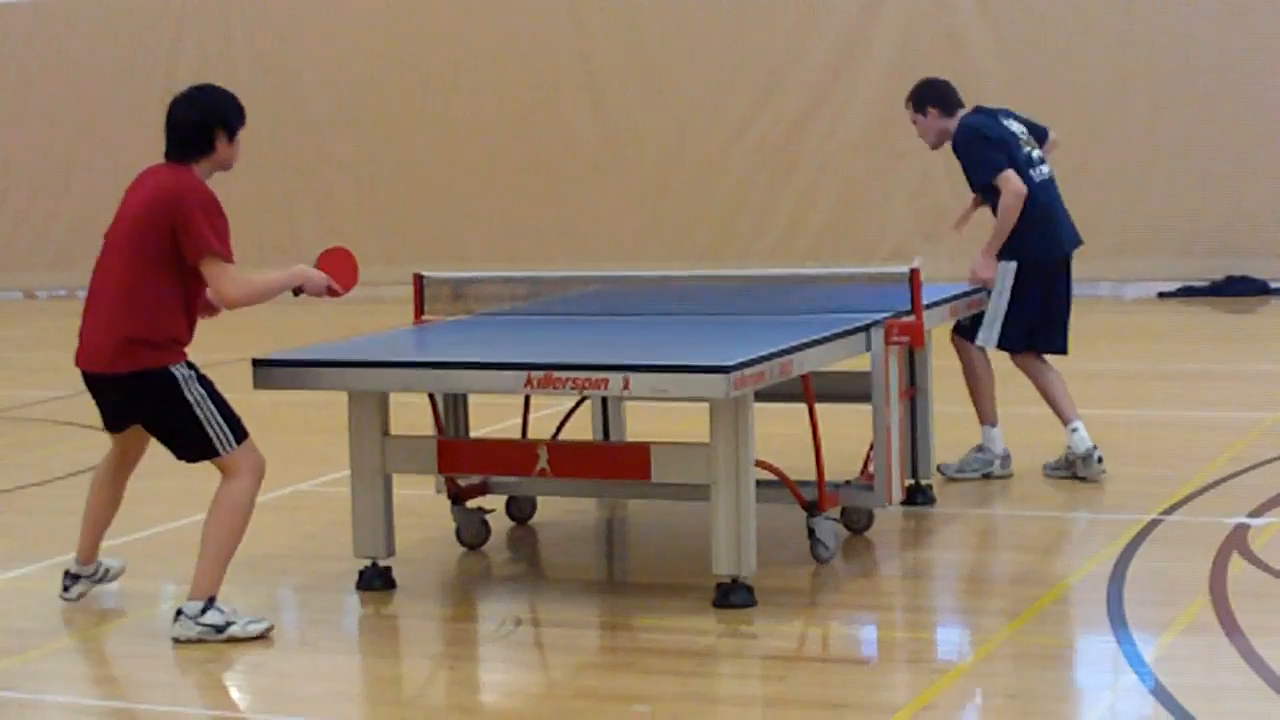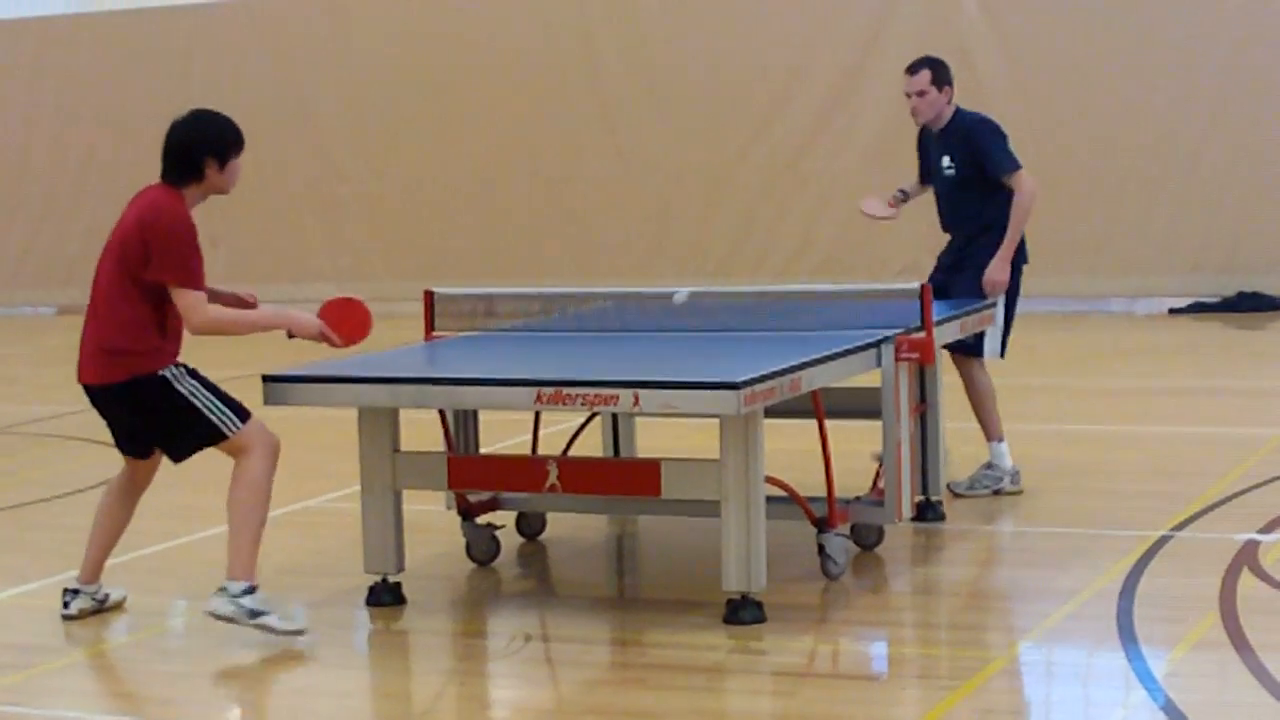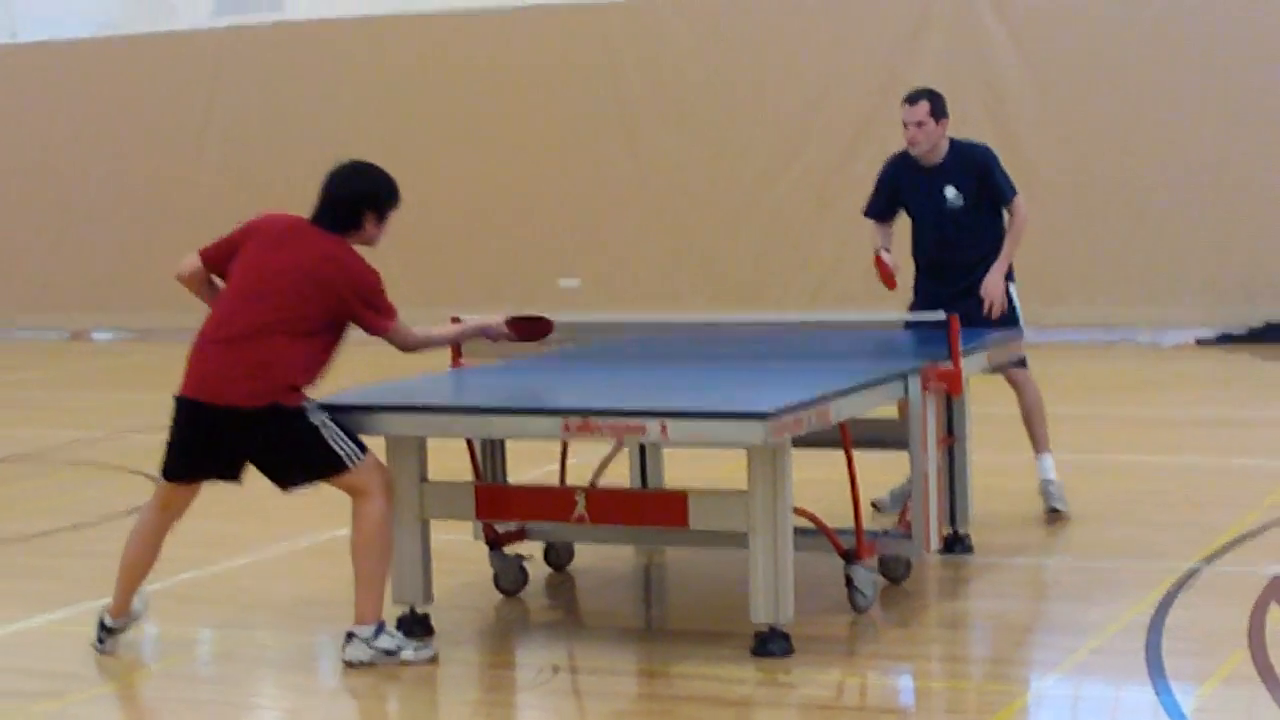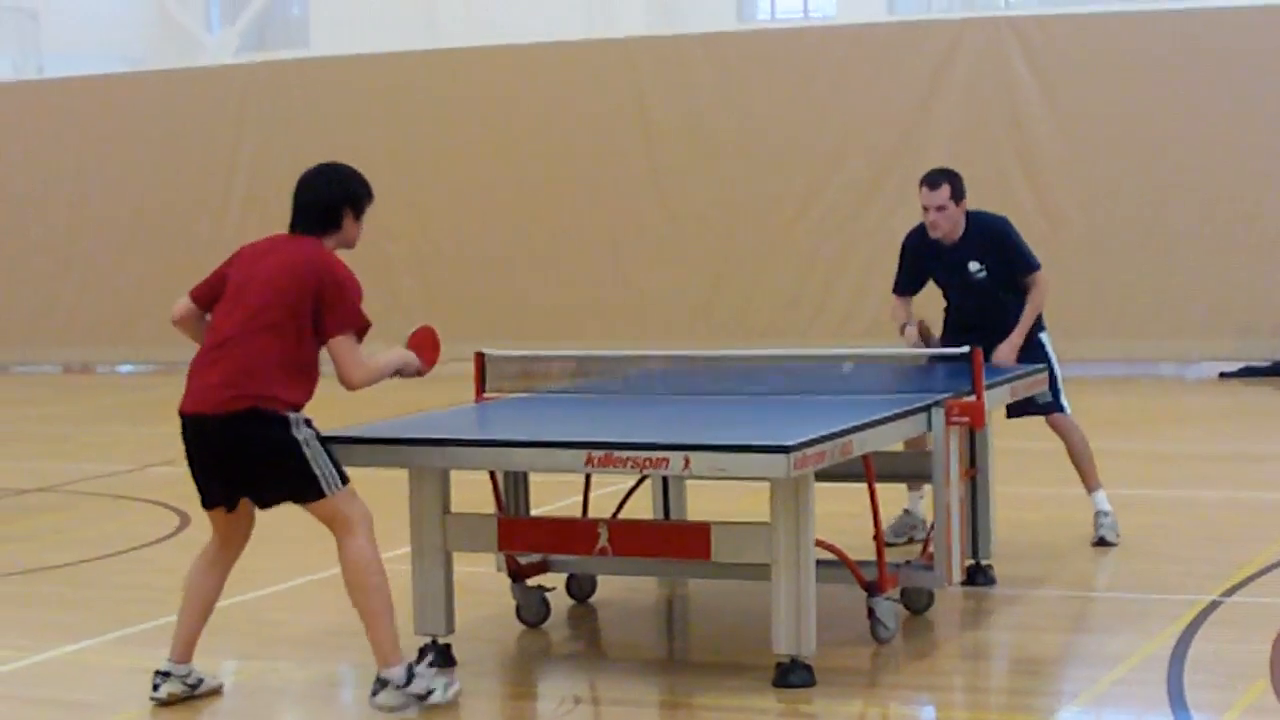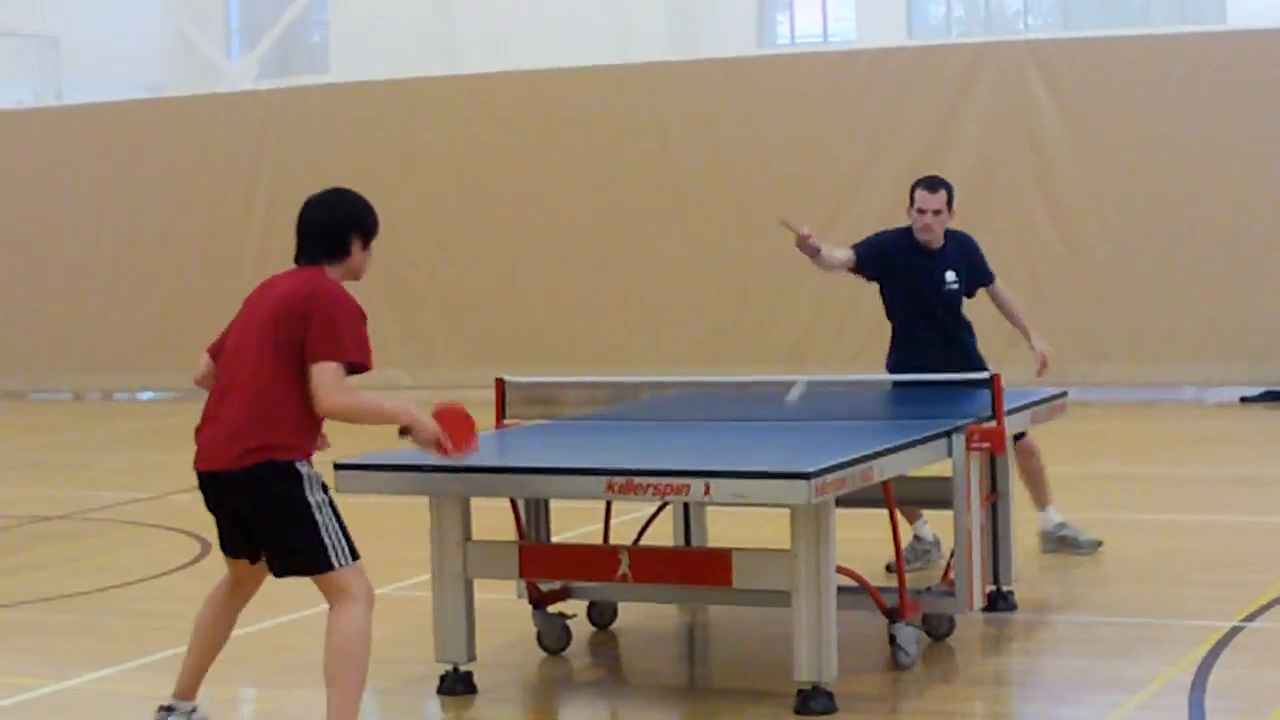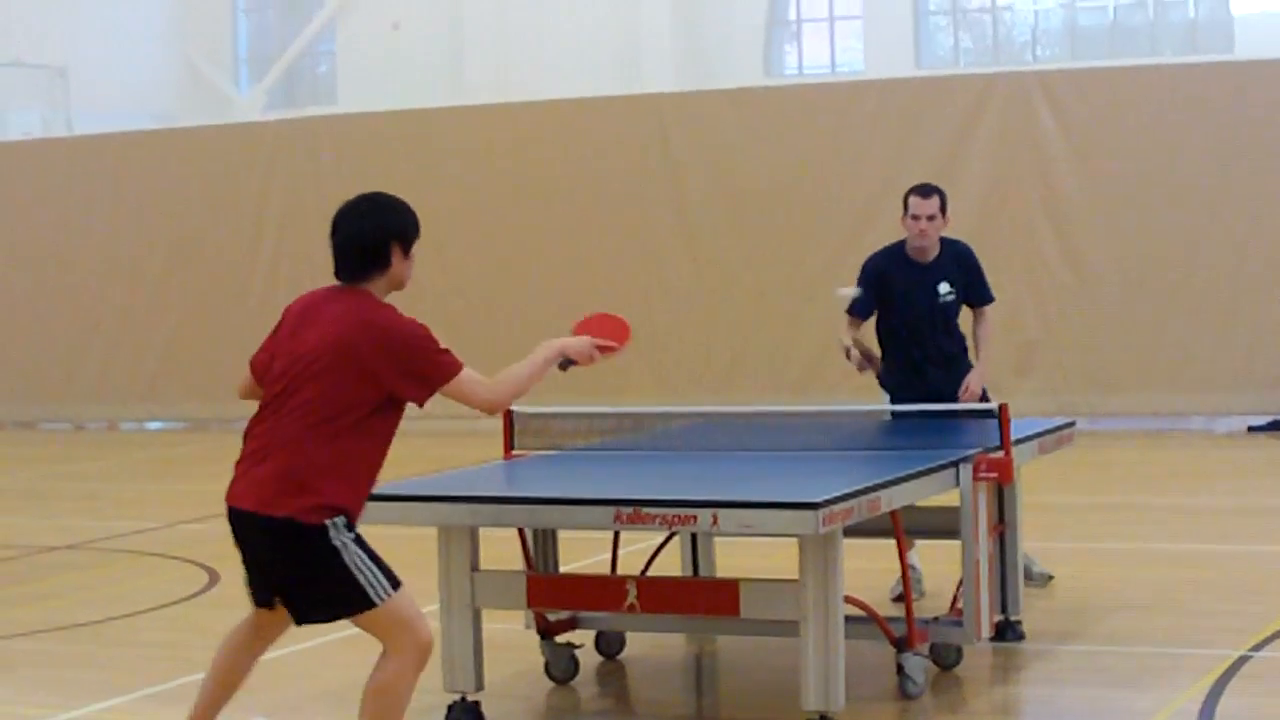
dt=0.4s
person 1, frame 1
left shoulder: (147, 182)
right shoulder: (193, 197)
right elbow: (232, 291)
left wrist: (186, 291)
right wrist: (298, 275)
left hip: (99, 353)
right hip: (149, 358)
left knee: (128, 443)
right knee: (244, 465)
left ankle: (82, 569)
right ankle: (199, 609)
person 1, frame 2
left shoulder: (152, 202)
right shoulder: (170, 219)
right elbow: (199, 319)
left wrist: (221, 296)
right wrist: (285, 319)
left hip: (105, 365)
right hip: (138, 367)
left knee: (140, 466)
right knee: (259, 446)
left ankle: (85, 588)
right ankle: (238, 589)
person 1, frame 3
left shoulder: (265, 229)
right shoulder: (353, 274)
left elbow: (189, 271)
right elbow: (406, 340)
right wrist: (474, 328)
left hip: (200, 389)
right hip: (267, 400)
left knee: (168, 500)
right knee: (373, 485)
left ankle: (113, 619)
right ankle: (366, 633)
person 1, frame 4
left shoulder: (253, 252)
right shoulder: (333, 274)
left elbow: (183, 315)
right elbow: (354, 374)
right wrist: (397, 358)
left hip: (200, 410)
right hip: (259, 411)
left knee: (228, 537)
right knee: (353, 523)
left ankle: (175, 672)
right ankle: (394, 673)
person 1, frame 5
left shoulder: (268, 292)
right shoulder: (333, 301)
left elbow: (207, 374)
right elbow: (332, 400)
right wrist: (409, 415)
left hip: (215, 459)
right hip: (270, 461)
left knee: (242, 577)
right knee: (351, 594)
person 1, frame 6
left shoulder: (303, 309)
right shoulder: (391, 333)
left elbow: (250, 386)
right elbow: (489, 397)
right wrist: (555, 348)
left hip: (248, 501)
right hip: (304, 516)
left knee: (266, 622)
right knee: (411, 639)
person 2, frame 1
left shoulder: (968, 136)
right shoulder: (998, 118)
left elbow: (1016, 191)
right elbow: (1048, 140)
left wrist: (989, 255)
left hip: (1028, 248)
right hip: (1056, 243)
left knee: (968, 339)
right knee: (1025, 352)
left ankle: (993, 450)
right ankle: (1081, 447)
person 2, frame 2
left shoulder: (976, 130)
right shoulder: (928, 136)
left elbow: (1025, 188)
left wrist: (1003, 258)
right wrist: (907, 194)
left hip: (991, 257)
right hip: (959, 253)
left knee: (966, 355)
left ankle: (1003, 466)
person 2, frame 3
left shoulder: (978, 159)
right shoulder: (898, 169)
left elbow: (1018, 212)
right elbow: (881, 219)
left wrist: (998, 272)
right wrist: (884, 250)
left hip: (986, 283)
right hip: (934, 288)
left knee: (1016, 371)
left ankle: (1048, 476)
person 2, frame 4
left shoulder: (995, 230)
right shoulder: (917, 243)
left elbow: (1039, 285)
right elbow: (902, 298)
left wrist: (1013, 342)
right wrist: (907, 327)
left hip: (1017, 335)
right hip: (959, 336)
left knee: (1059, 418)
left ankle: (1102, 509)
right ankle: (915, 513)
person 2, frame 5
left shoulder: (963, 246)
right shoulder: (887, 246)
left elbow: (992, 287)
right elbow: (840, 259)
left wrist: (1031, 336)
right wrist: (813, 250)
left hip: (964, 363)
right hip: (911, 372)
left knee: (1022, 441)
left ankle: (1052, 526)
right ankle: (924, 537)
person 2, frame 6
left shoulder: (961, 257)
right shoulder: (880, 266)
left elbow: (982, 314)
right elbow: (853, 326)
left wrist: (978, 370)
right wrist: (855, 350)
left hip: (958, 381)
right hip: (905, 387)
right ankle: (911, 566)
